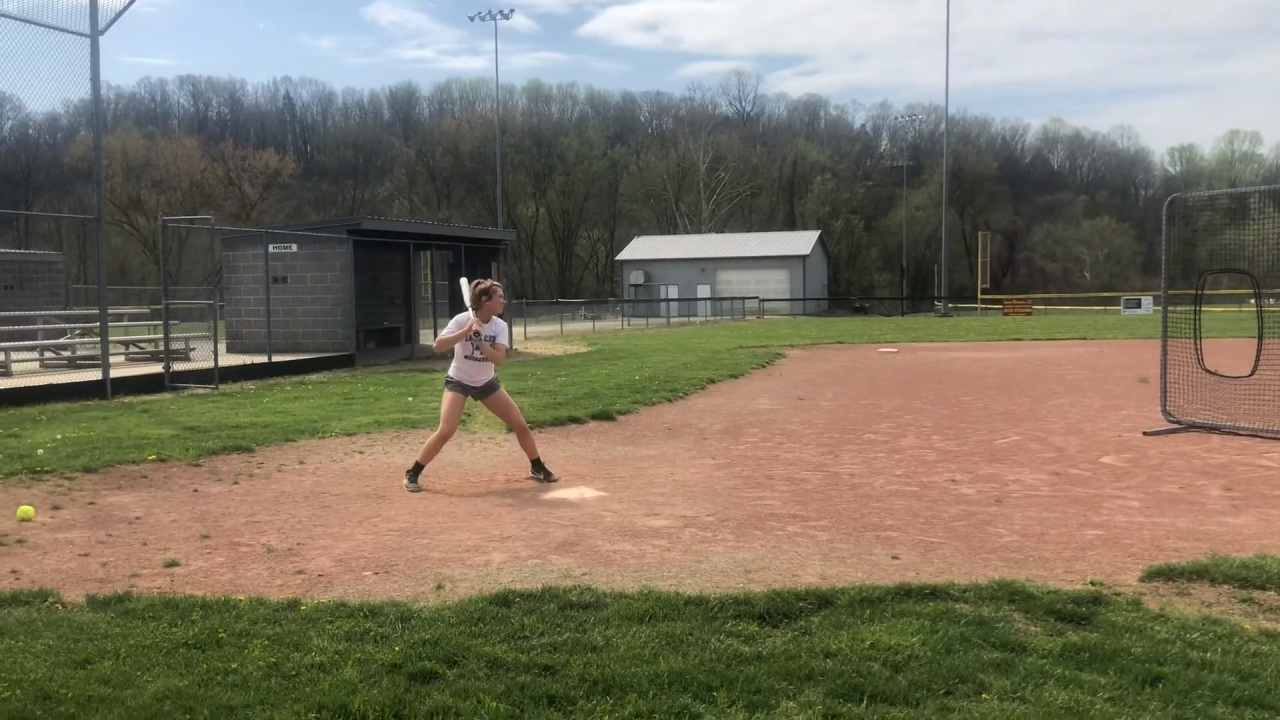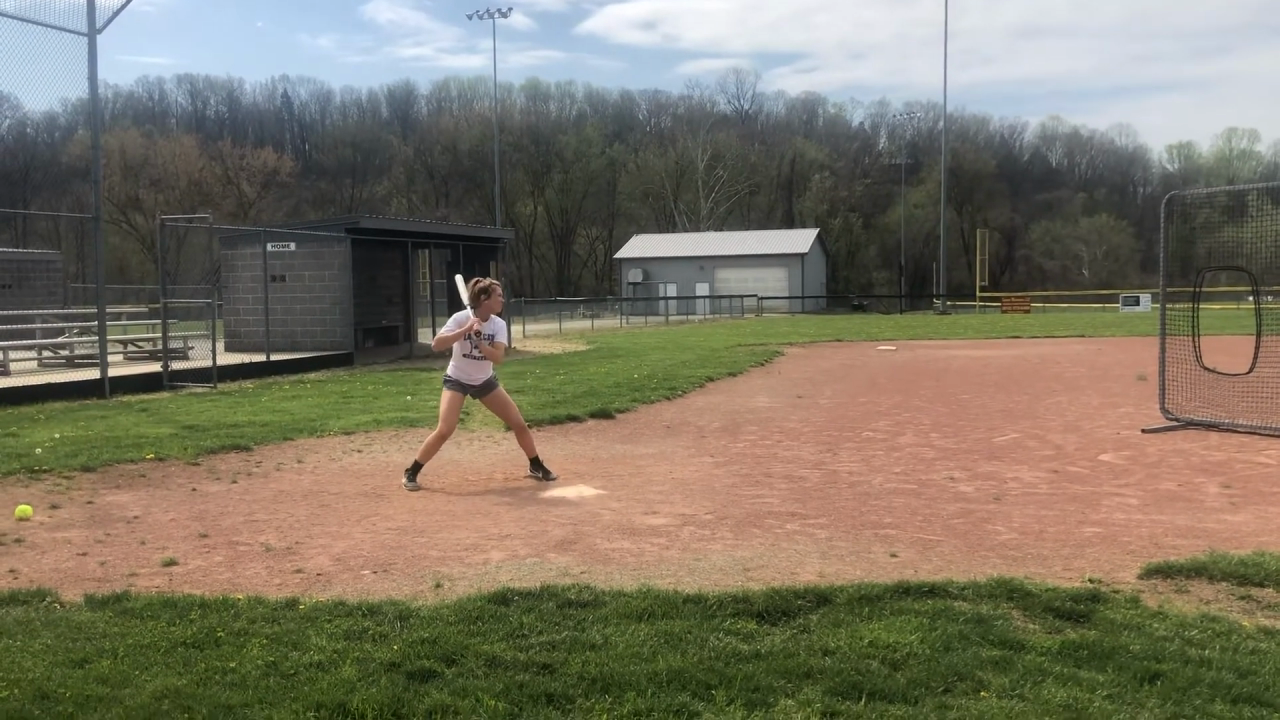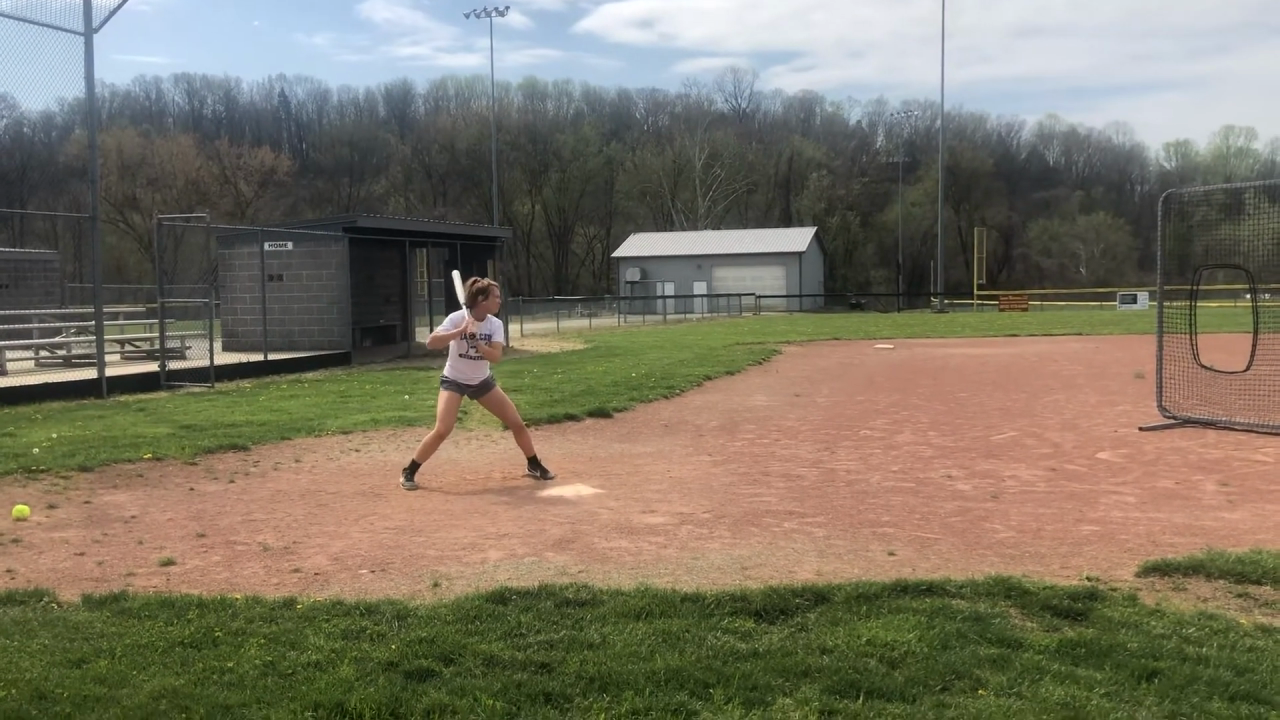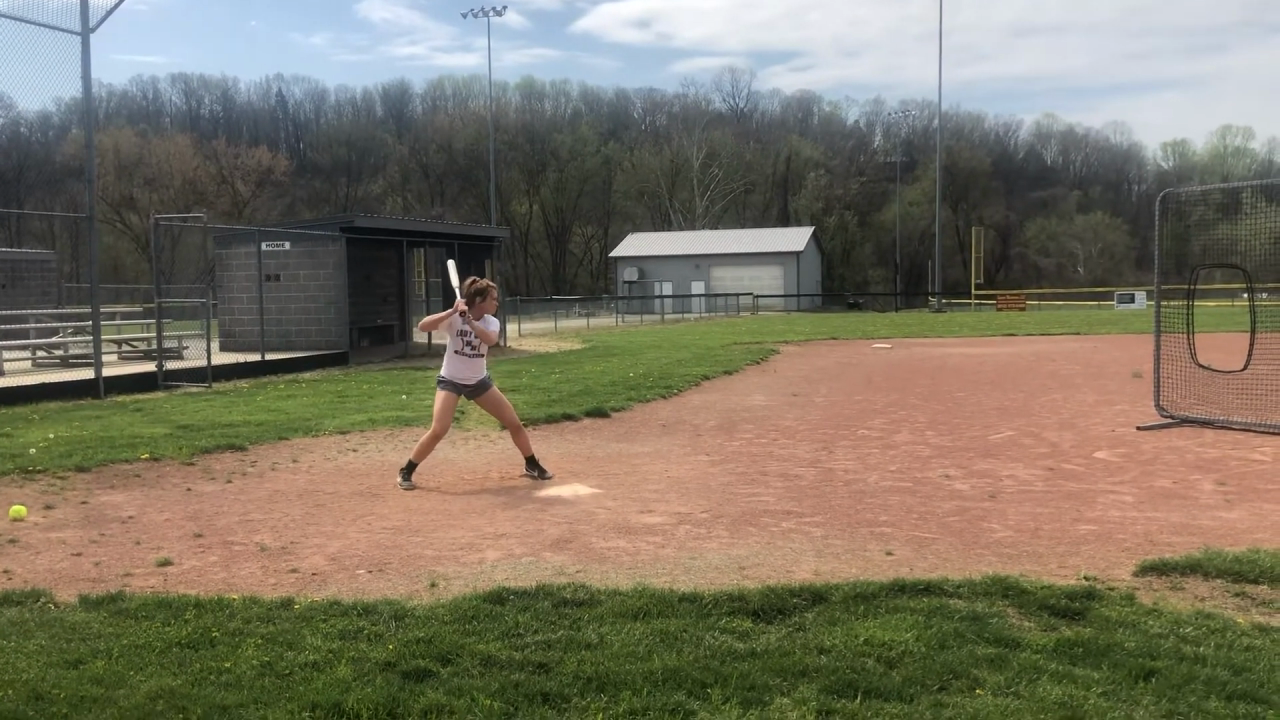
dt=0.2s
person 1, frame 1
left shoulder: (500, 326)
right shoulder: (462, 319)
left elbow: (499, 359)
right elbow: (437, 346)
left wrist: (479, 341)
right wrist: (466, 331)
left hip: (487, 383)
right hip: (458, 382)
left knee: (521, 425)
right knee: (445, 431)
left ankle: (538, 468)
right ankle: (412, 474)
person 1, frame 2
left shoulder: (499, 324)
right shoulder: (461, 318)
left elbow: (498, 357)
right elbow: (436, 344)
left wrist: (479, 340)
right wrist: (466, 330)
left hip: (485, 381)
right hip: (457, 380)
left knee: (519, 424)
right knee: (444, 430)
left ankle: (536, 466)
right ankle: (411, 472)
person 1, frame 3
left shoulder: (495, 324)
right shoulder: (457, 318)
left elbow: (496, 356)
right elbow: (431, 343)
left wrist: (475, 341)
right wrist: (460, 331)
left hip: (483, 381)
right hip: (454, 381)
left knee: (517, 423)
right knee: (442, 430)
left ankle: (534, 465)
right ankle: (409, 472)
person 1, frame 4
left shoulder: (491, 322)
right shoulder: (454, 315)
left elbow: (491, 340)
right elbow: (423, 326)
left wrist: (469, 321)
right wrist: (452, 312)
left hip: (479, 381)
right hip: (450, 381)
left knee: (514, 423)
right knee: (438, 430)
left ankle: (532, 465)
right ankle: (406, 472)
